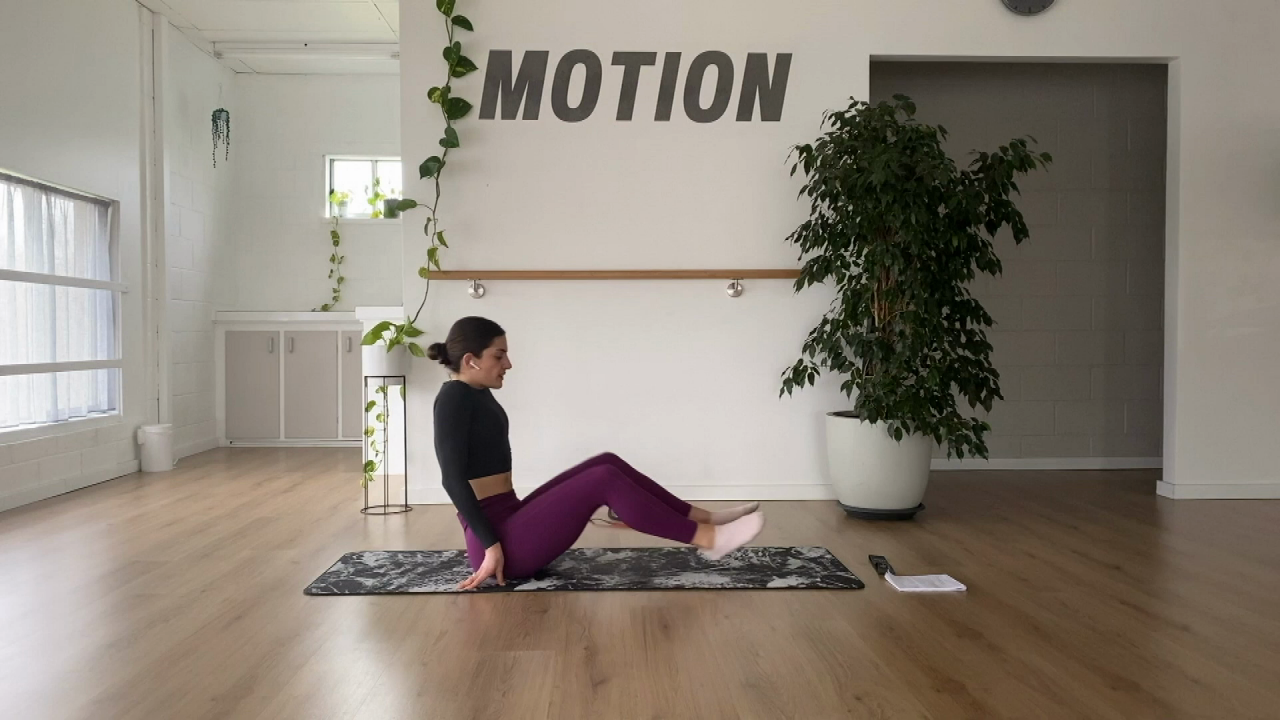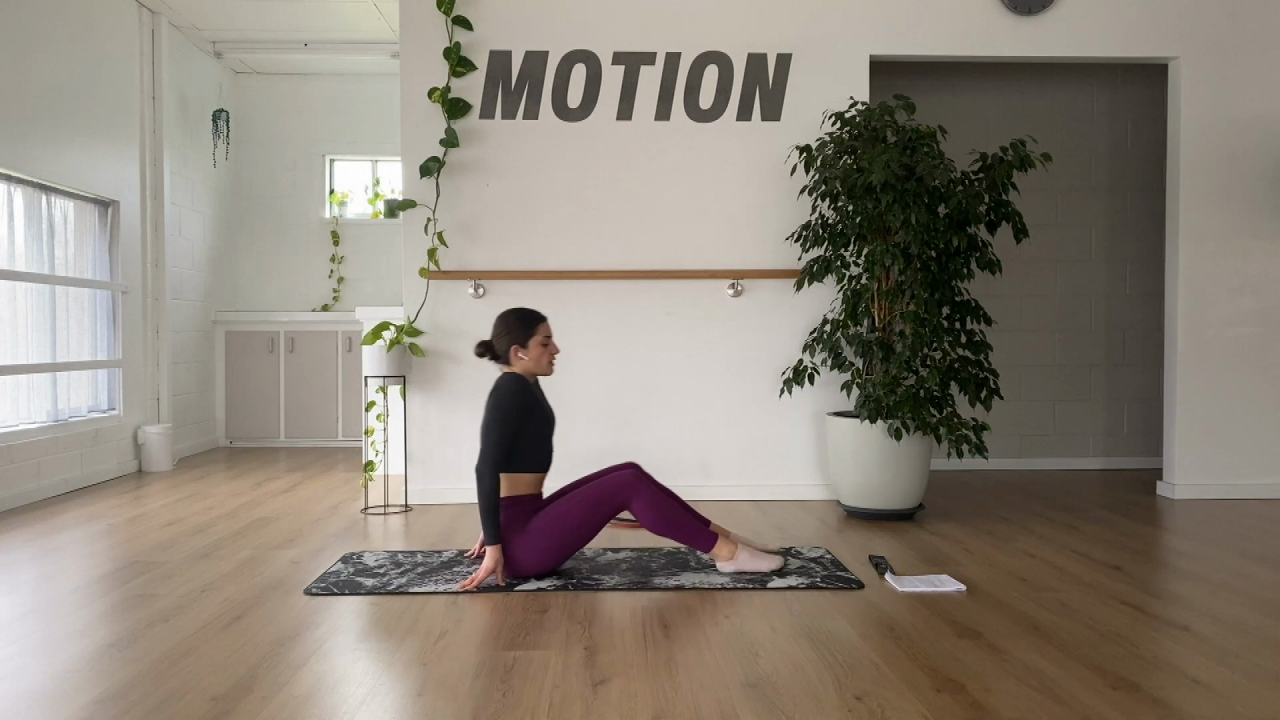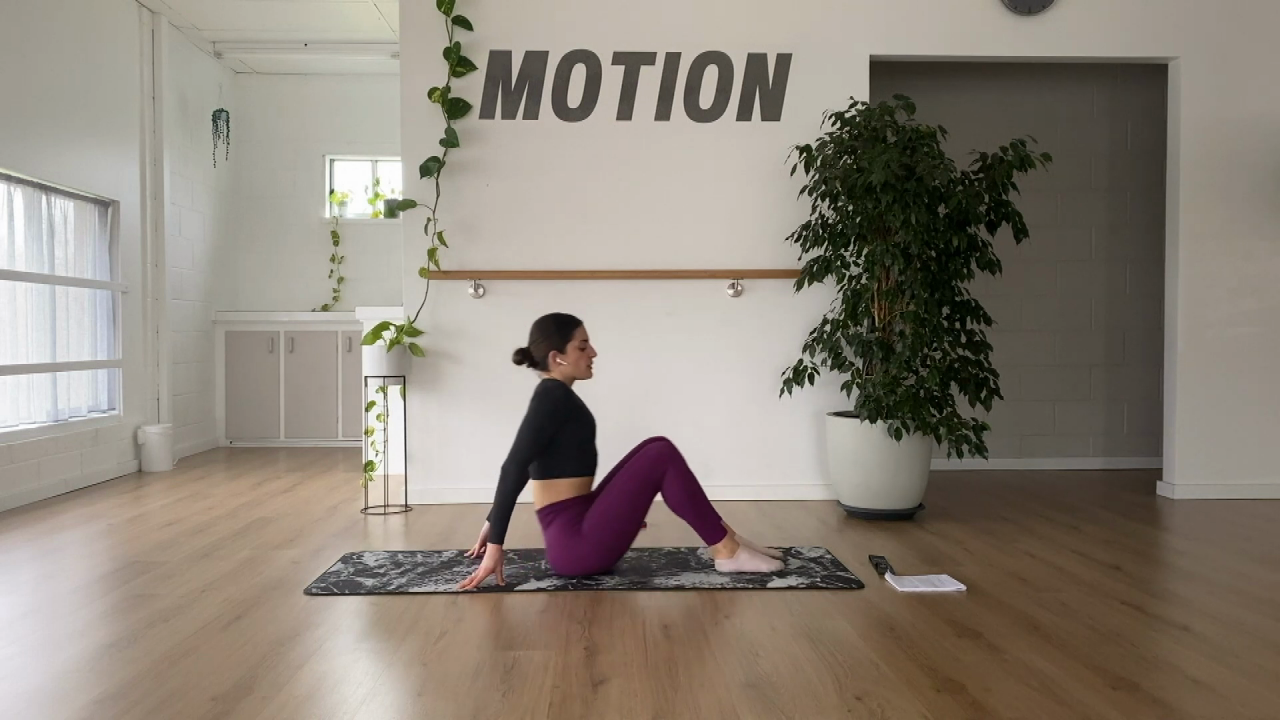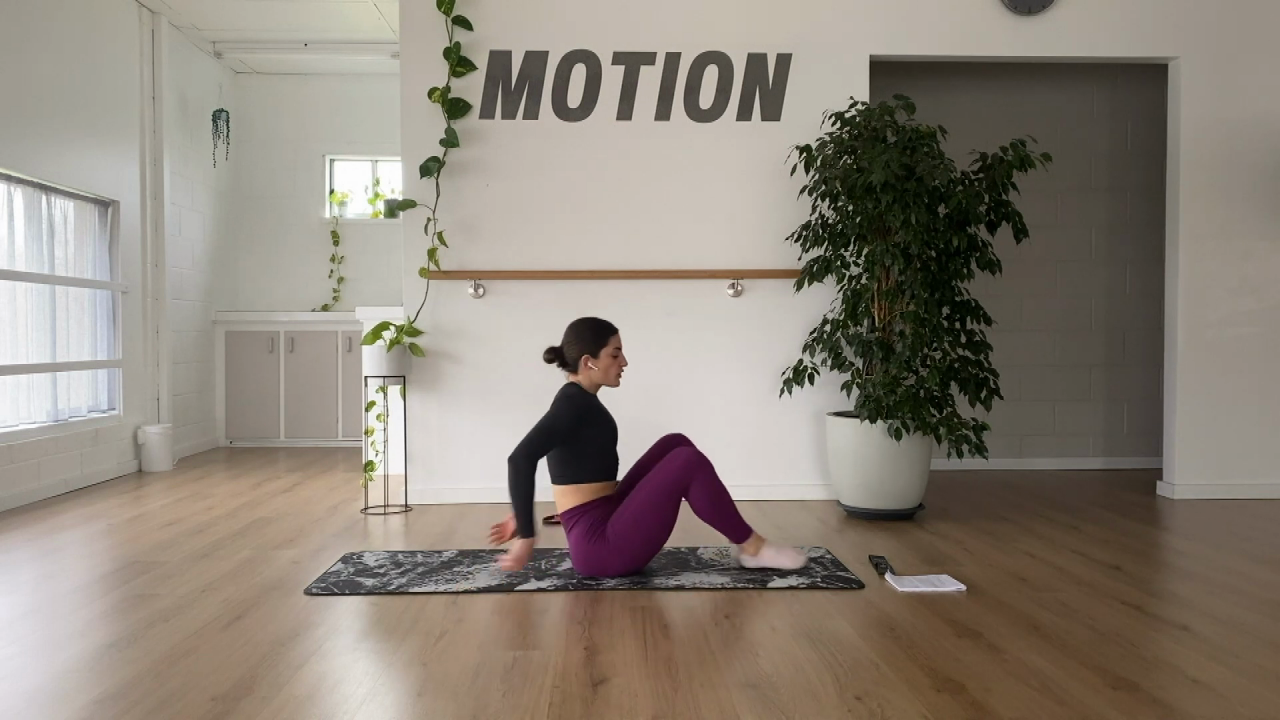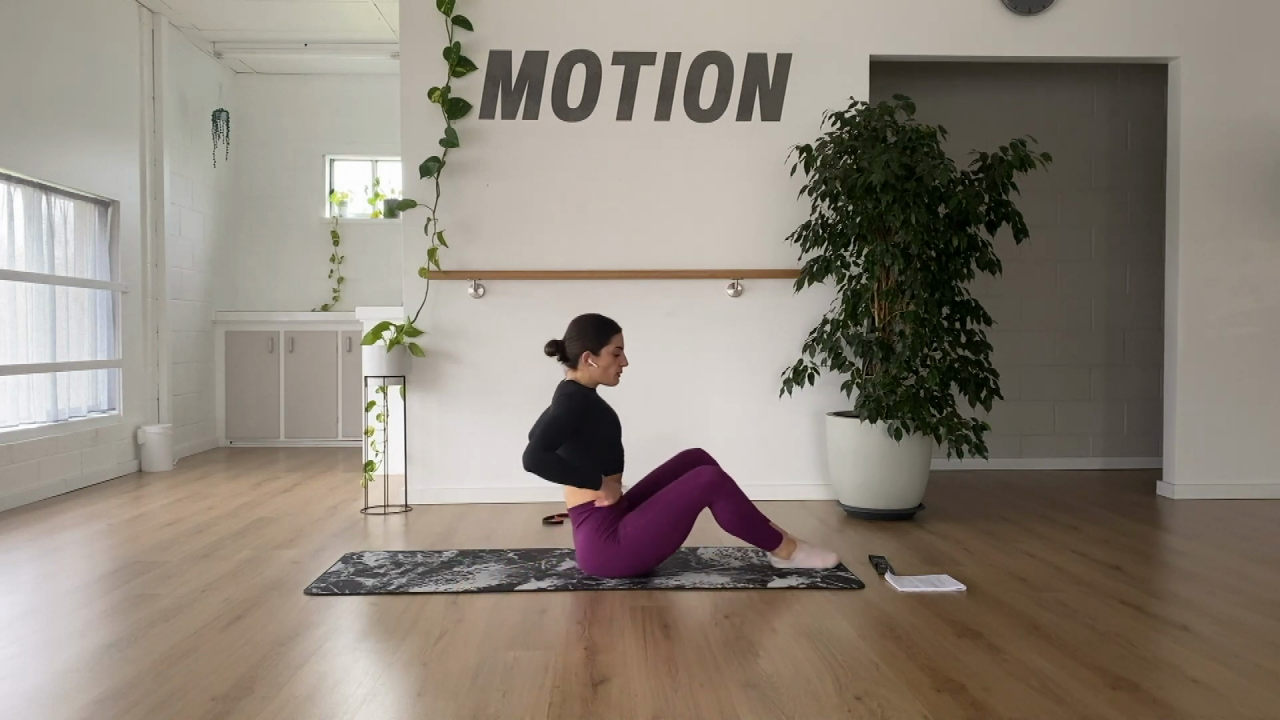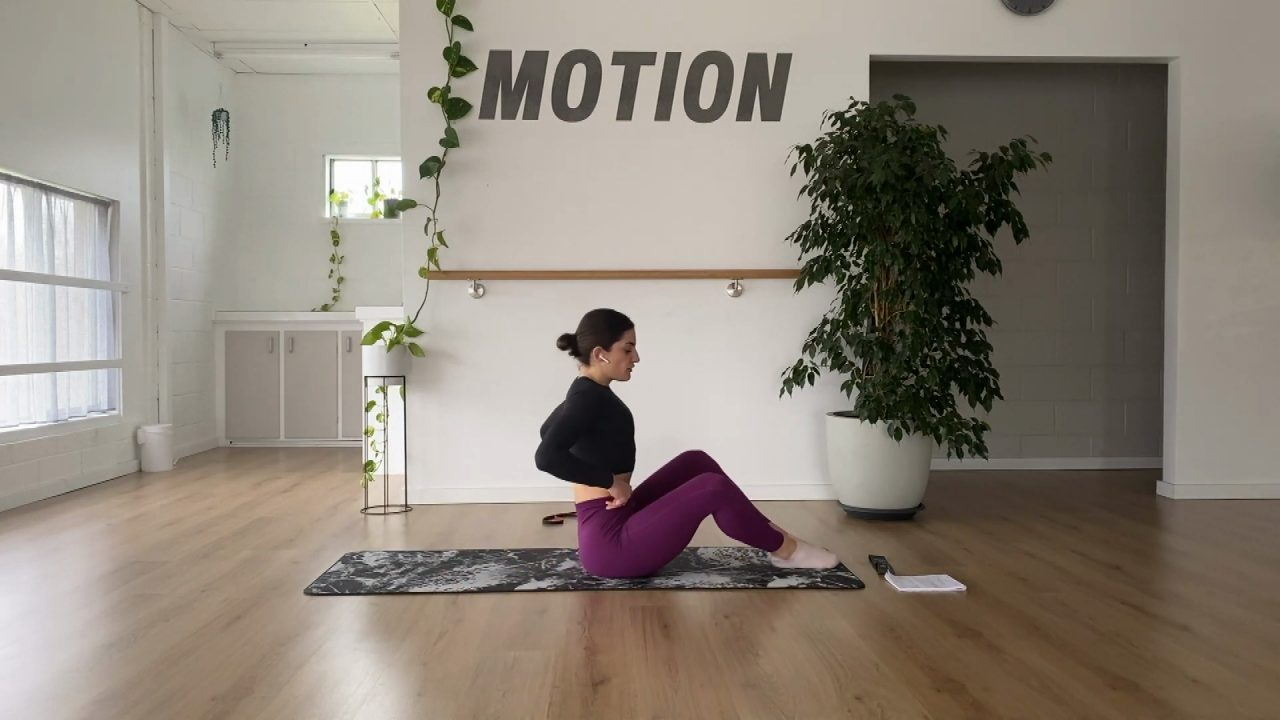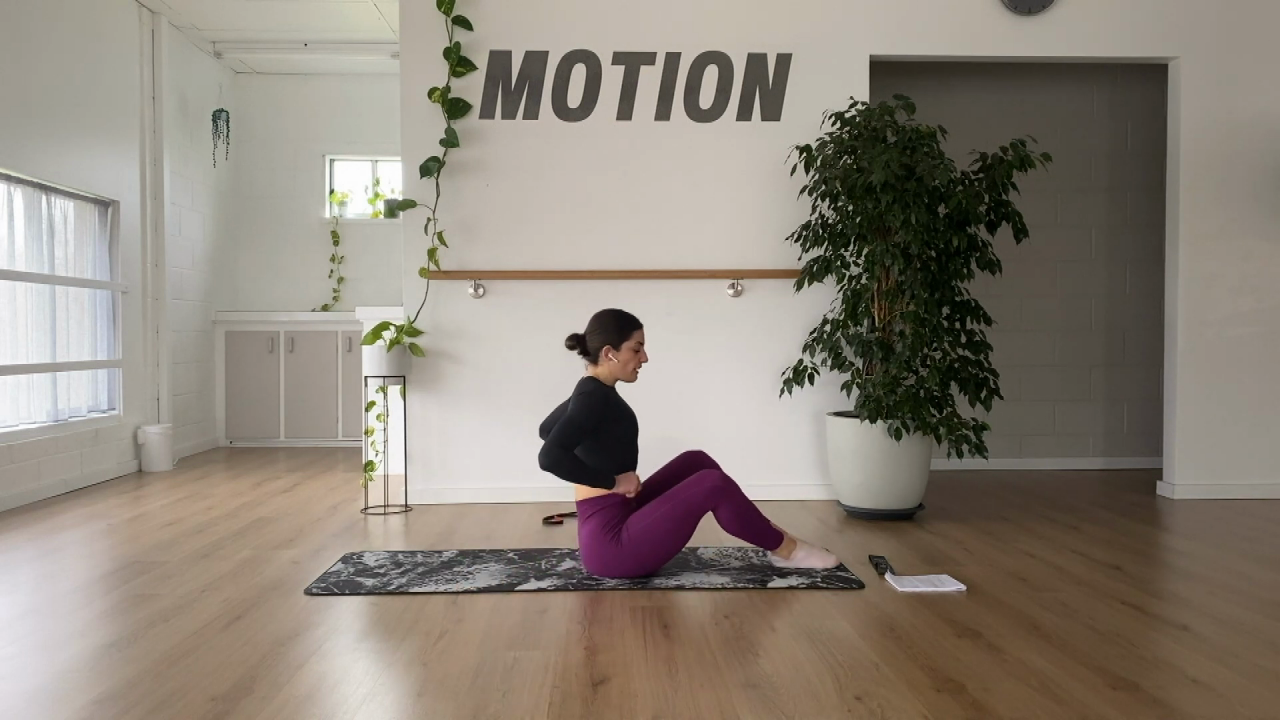
dt=0.3s
person 1, frame 1
left shoulder: (476, 395)
right shoulder: (454, 399)
right elbow: (453, 479)
right wrist: (491, 545)
left hip: (505, 520)
right hip: (500, 541)
left knee: (605, 465)
right knee: (601, 482)
left ankle: (701, 521)
right ankle: (707, 539)
person 1, frame 2
left shoulder: (524, 387)
right shoulder: (511, 390)
right elbow: (487, 467)
left wrist: (495, 530)
right wrist: (494, 545)
left hip: (528, 520)
right hip: (518, 542)
left knee: (629, 473)
right knee: (626, 486)
left ankle: (720, 534)
right ankle: (725, 551)
person 1, frame 3
left shoulder: (557, 394)
right shoulder: (553, 398)
left elbow: (518, 467)
right elbow: (515, 466)
left wrist: (492, 523)
right wrist: (496, 545)
left hip: (588, 531)
right hip: (578, 545)
left knee: (655, 449)
right knee: (661, 453)
left ankle: (726, 541)
right ankle: (727, 550)
person 1, frame 4
left shoulder: (578, 399)
right shoulder: (574, 403)
left elbow: (526, 456)
right elbow: (521, 458)
left wrist: (519, 516)
right wrist: (525, 535)
left hip: (605, 530)
right hip: (601, 547)
left knee: (675, 443)
right knee: (688, 462)
left ankle: (746, 541)
right ankle: (752, 546)
person 1, frame 5
left shoulder: (575, 394)
right shoulder: (574, 400)
left elbow: (537, 435)
right elbow: (534, 457)
right wrist: (598, 482)
left hip: (613, 524)
right hip: (606, 545)
left knee: (695, 460)
right knee: (709, 480)
left ankle: (772, 535)
right ankle: (784, 549)
person 1, frame 6
left shoulder: (589, 392)
right shoulder: (588, 397)
left elbow: (548, 431)
right elbow: (546, 456)
right wrist: (610, 481)
left hip: (620, 523)
right hip: (610, 545)
left knee: (696, 462)
right knee: (714, 488)
left ankle: (770, 533)
right ankle: (784, 549)
person 1, frame 7
left shoulder: (592, 391)
right shoulder: (594, 397)
left elbow: (547, 430)
right elbow: (550, 457)
right wrist: (613, 479)
left hip: (618, 521)
right hip: (610, 544)
left knee: (695, 462)
right knee: (713, 484)
left ankle: (770, 534)
right ankle: (784, 549)
